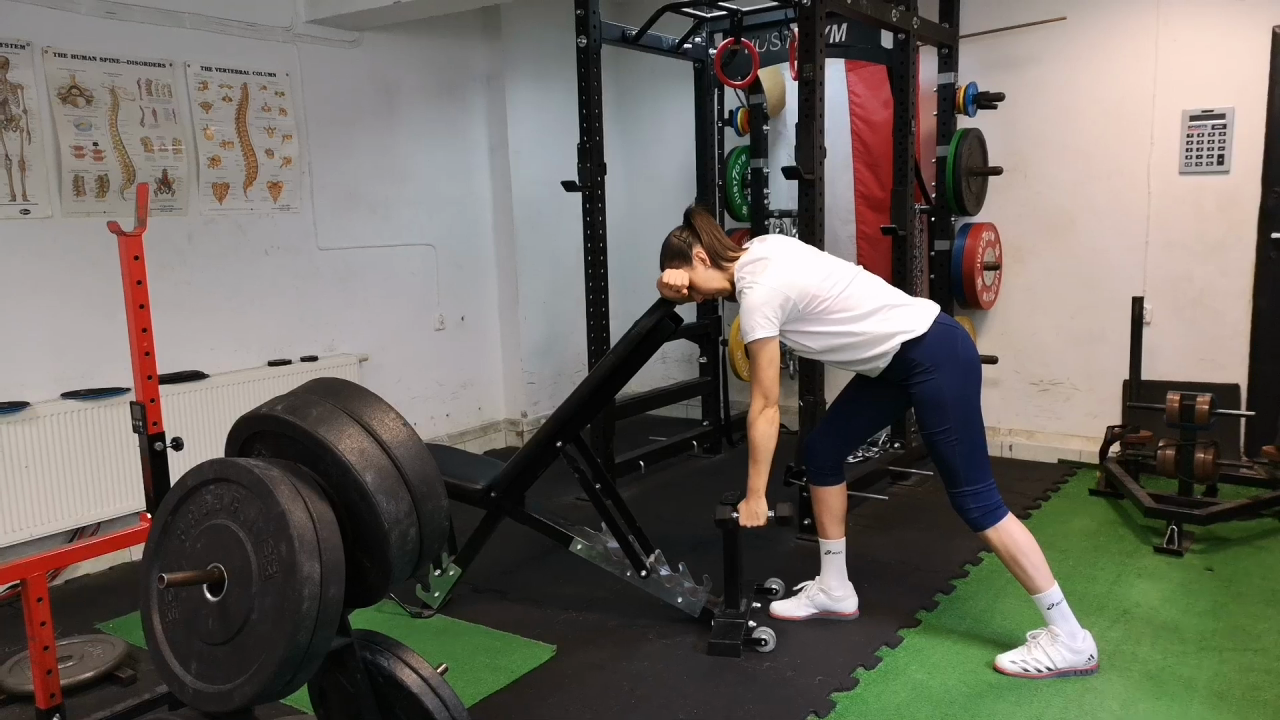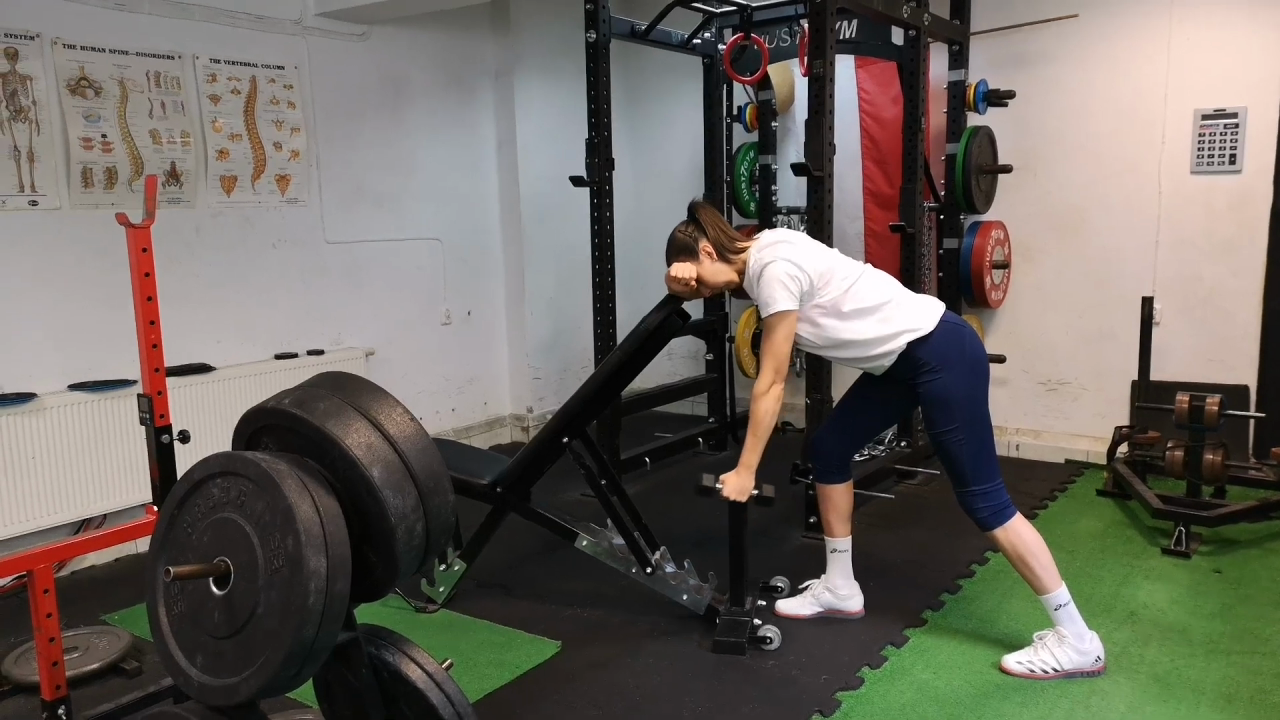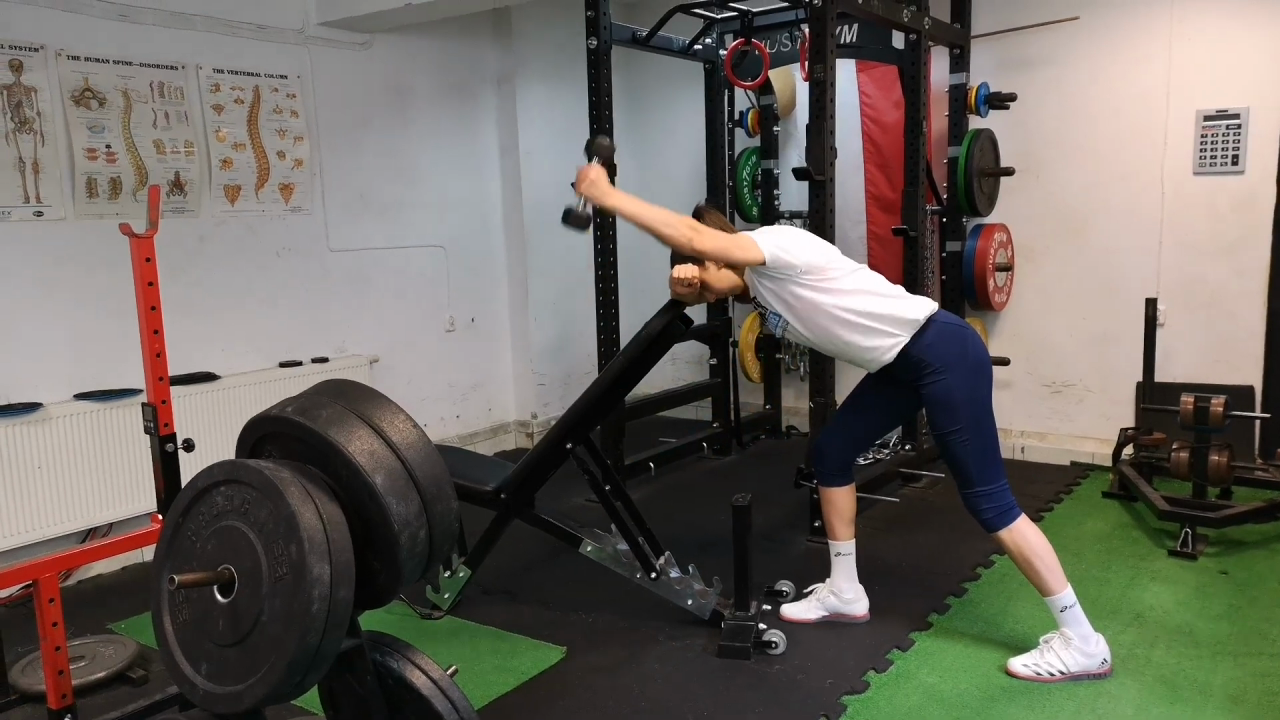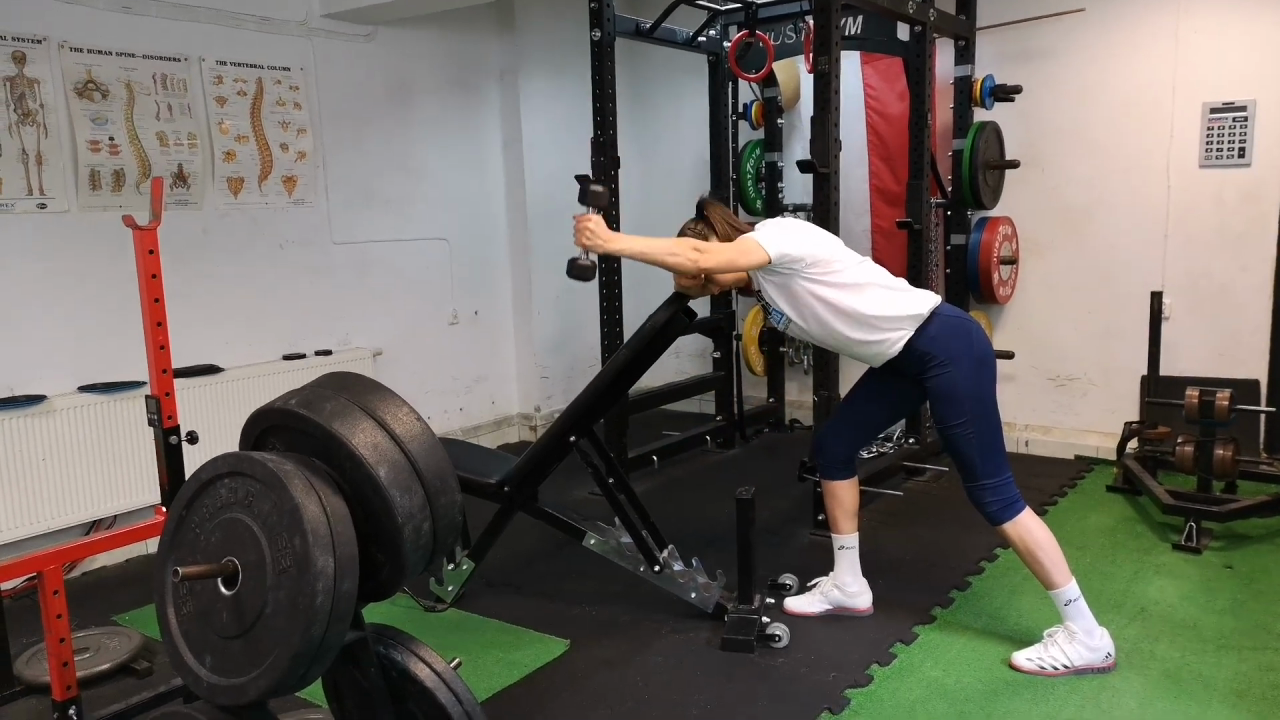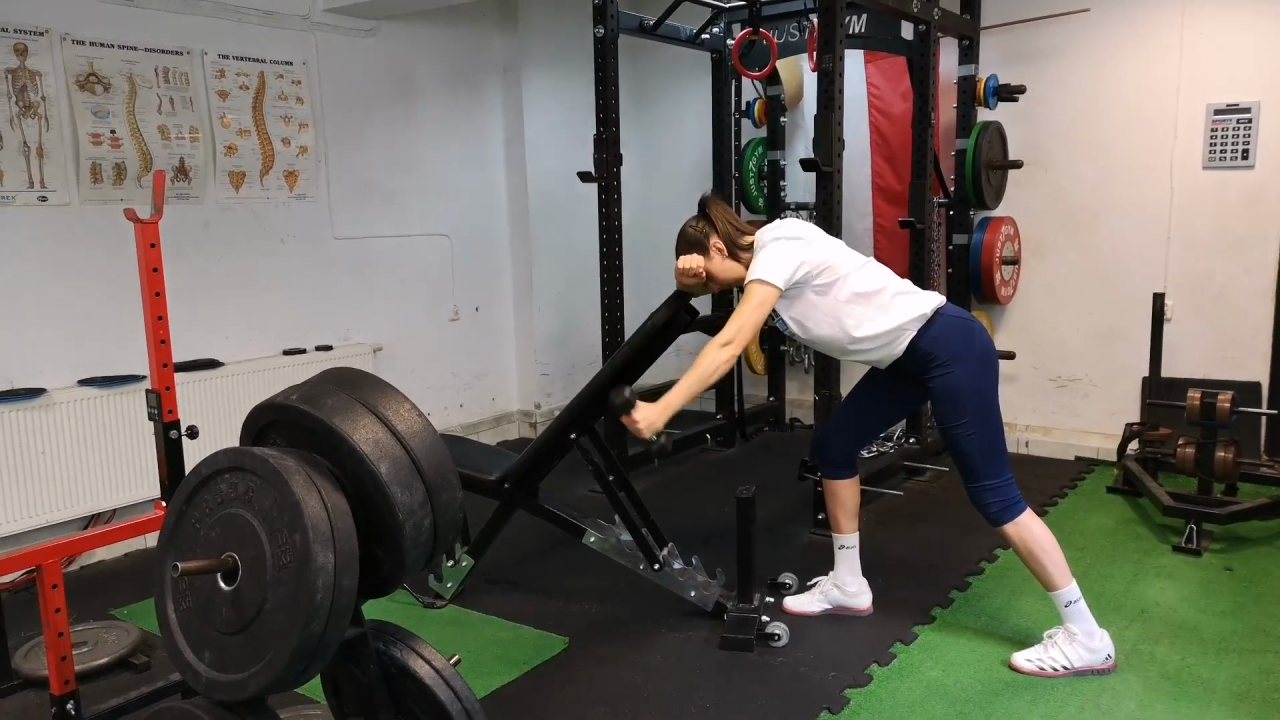
dt=1s
person 1, frame 1
left shoulder: (758, 291)
right shoulder: (754, 255)
left elbow: (765, 406)
left wrist: (755, 495)
right wrist: (677, 285)
left hip: (935, 354)
right hip: (897, 357)
left knee: (974, 498)
right knee: (822, 451)
left ankle: (1069, 639)
right ankle: (834, 590)
person 1, frame 2
left shoulder: (774, 270)
right shoulder: (759, 254)
left elbow: (770, 384)
left wrist: (745, 471)
right wrist: (682, 279)
left hip: (941, 352)
right hip: (902, 357)
left knee: (982, 498)
right knee: (828, 449)
left ankle: (1077, 641)
right ankle: (839, 589)
person 1, frame 3
left shoulder: (775, 245)
right shoulder: (756, 281)
left elbow: (697, 240)
left wrist: (609, 198)
right wrist: (688, 280)
left hip: (941, 354)
right hip: (900, 363)
left knee: (987, 499)
right knee: (831, 454)
left ankle: (1082, 644)
right ankle: (845, 592)
person 1, frame 4
left shoulder: (778, 236)
right shoulder: (758, 272)
left elbow: (700, 257)
left wrist: (611, 241)
right wrist: (687, 279)
left hip: (946, 345)
right hip: (903, 357)
left knee: (991, 491)
right knee: (832, 447)
left ankle: (1086, 636)
right ankle: (848, 586)
person 1, frame 5
left shoulder: (776, 250)
right shoulder: (765, 253)
left elbow: (728, 346)
right elbow: (695, 283)
left wrist: (660, 411)
right wrist: (692, 272)
left hip: (949, 347)
right hip: (906, 355)
left knee: (993, 494)
right knee: (833, 447)
left ankle: (1087, 638)
right ankle: (848, 586)
